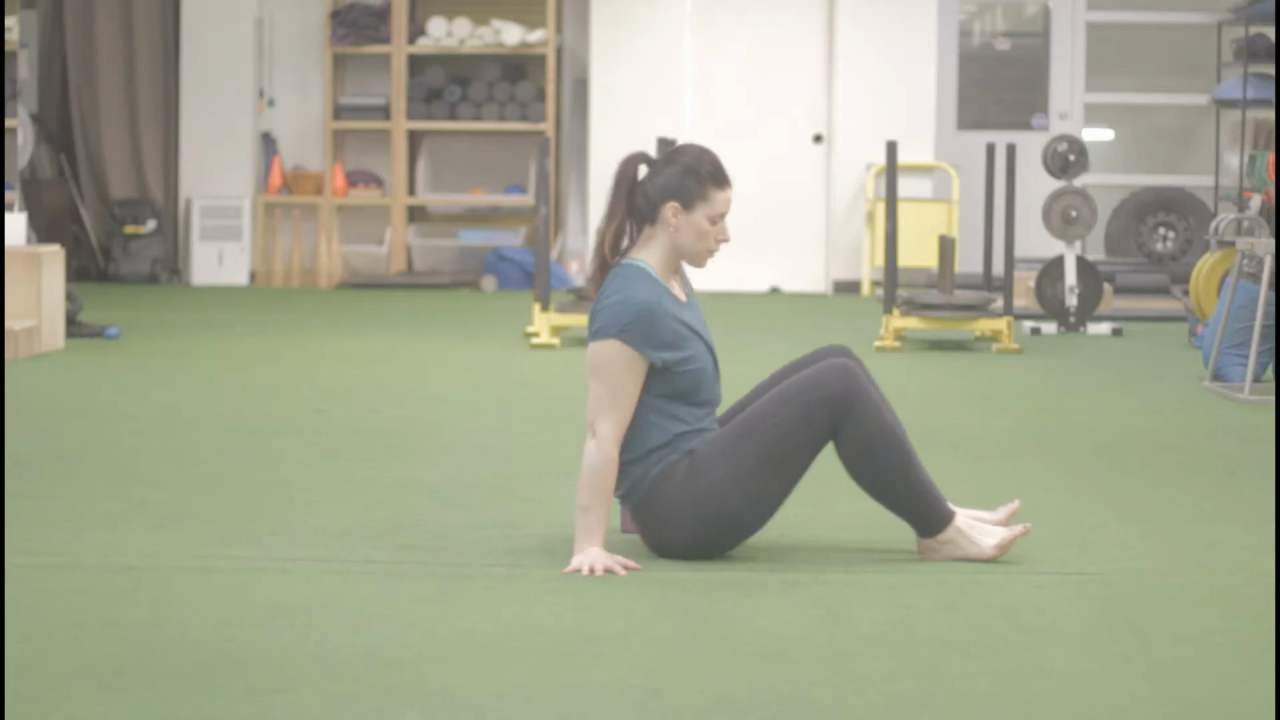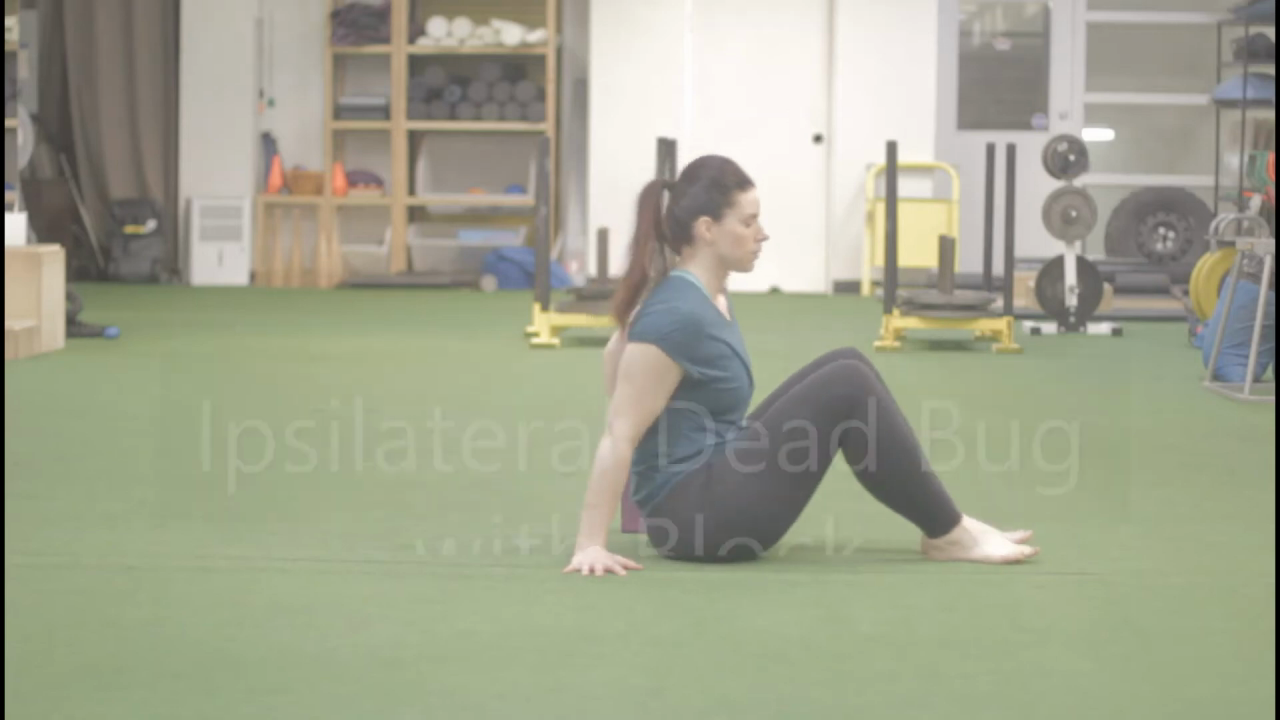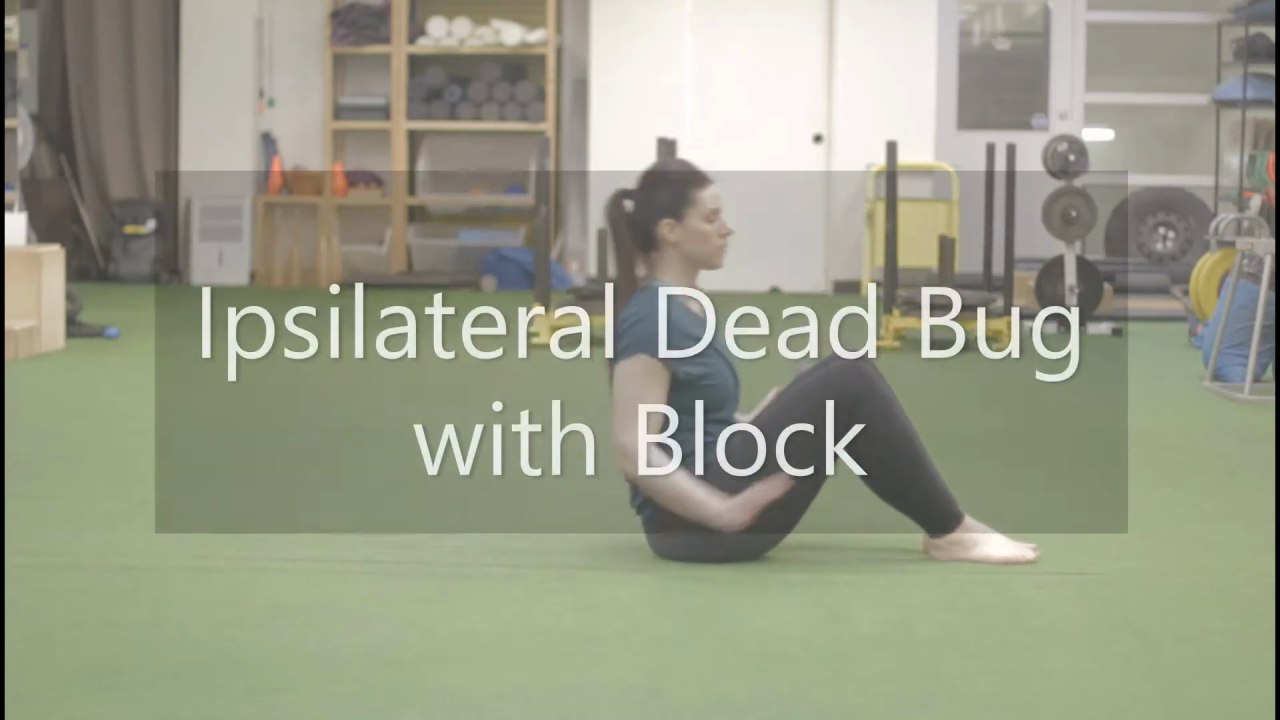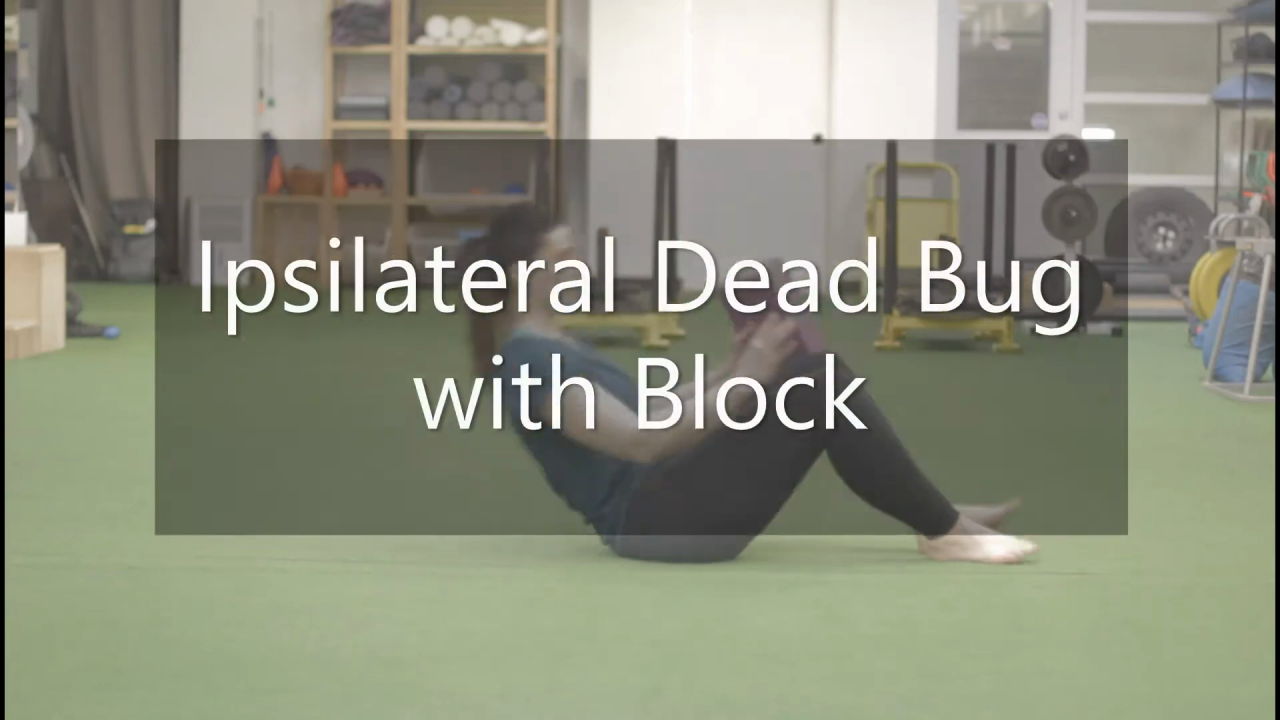
dt=0.3s
person 1, frame 1
left shoulder: (666, 278)
right shoulder: (632, 303)
right elbow: (602, 434)
right wrist: (589, 546)
left hip: (699, 472)
right hip: (678, 508)
left knee: (835, 363)
right knee: (839, 384)
left ankle: (939, 514)
right ankle: (940, 534)
person 1, frame 2
left shoulder: (701, 293)
right shoulder: (679, 314)
left elbow: (616, 355)
right elbow: (618, 434)
right wrist: (590, 544)
left hip: (714, 482)
right hip: (696, 516)
left knee: (845, 367)
right knee: (847, 386)
left ankle: (945, 519)
right ankle: (947, 534)
person 1, frame 3
left shoulder: (677, 305)
right shoulder: (652, 320)
right elbow: (632, 449)
right wrist: (719, 512)
left hip: (724, 483)
right hip: (692, 522)
left knee: (847, 372)
right knee: (852, 384)
left ankle: (947, 523)
right ankle: (950, 535)
person 1, frame 4
left shoulder: (548, 345)
right shoulder: (534, 361)
left elbow: (647, 413)
right elbow: (641, 440)
left wrist: (734, 367)
right wrist: (743, 382)
left hip: (659, 504)
right hip: (657, 524)
left knee: (816, 373)
right knee: (821, 389)
left ankle: (940, 516)
right ankle: (946, 534)
